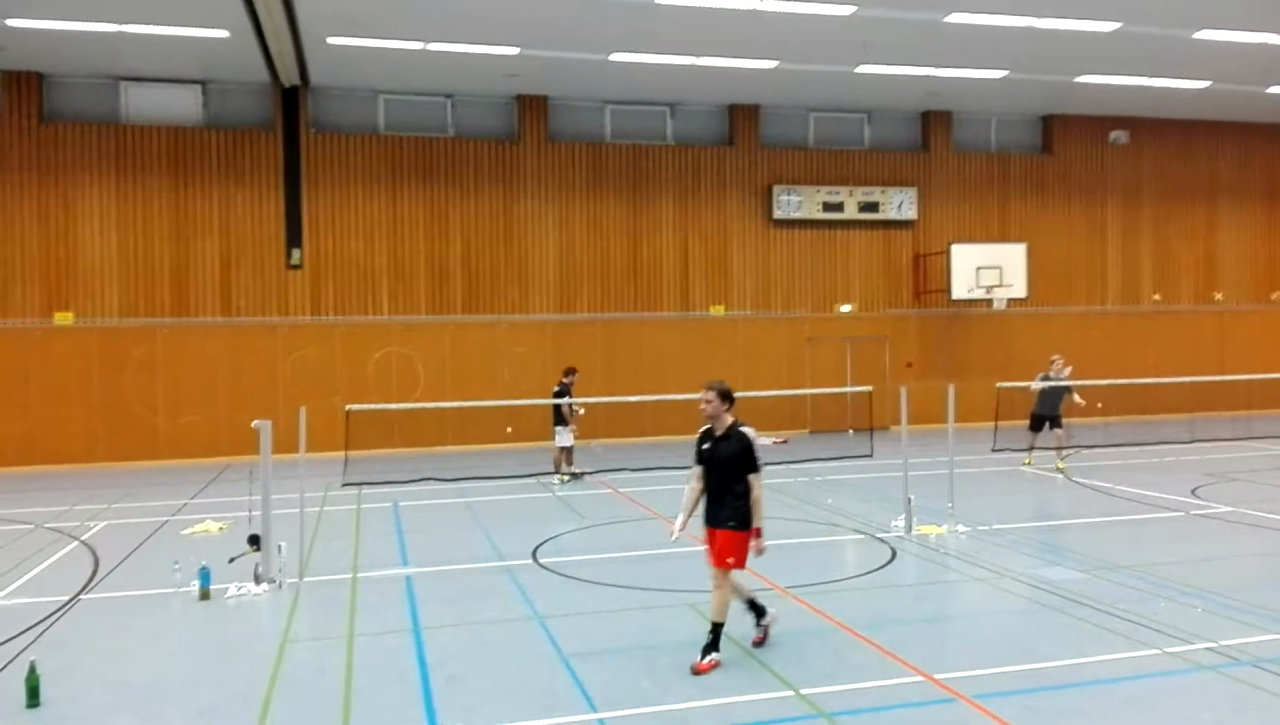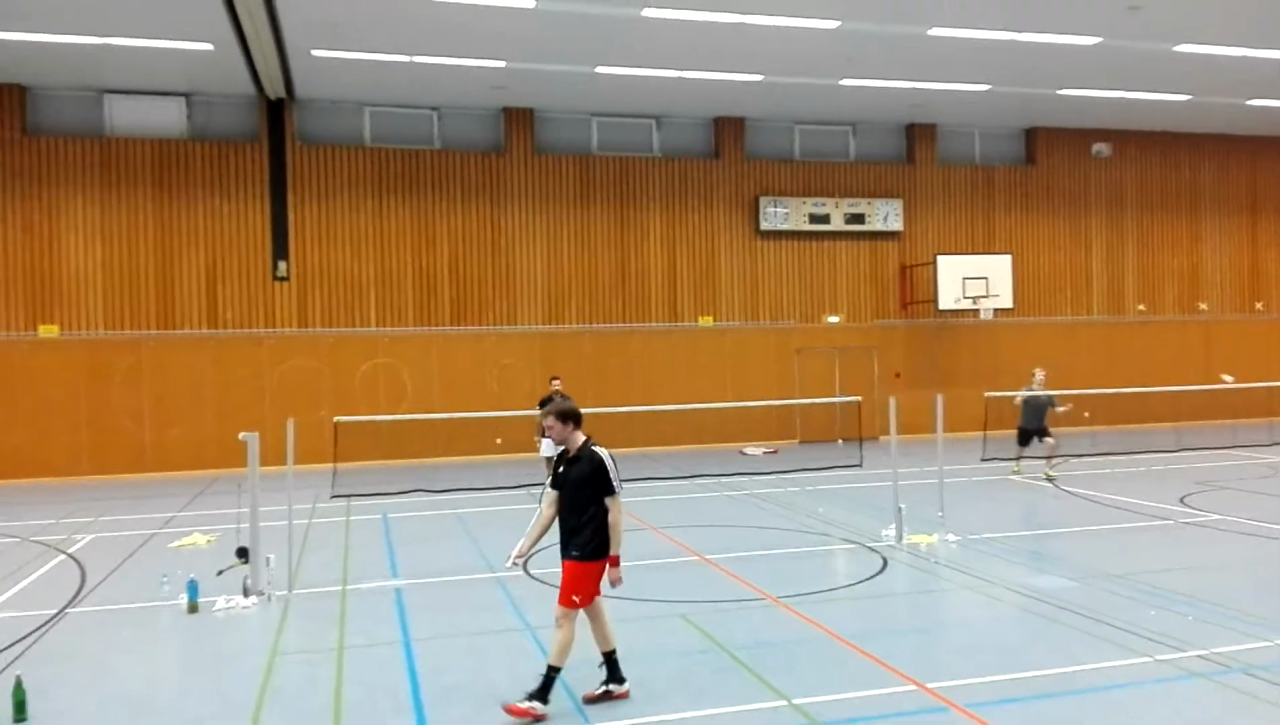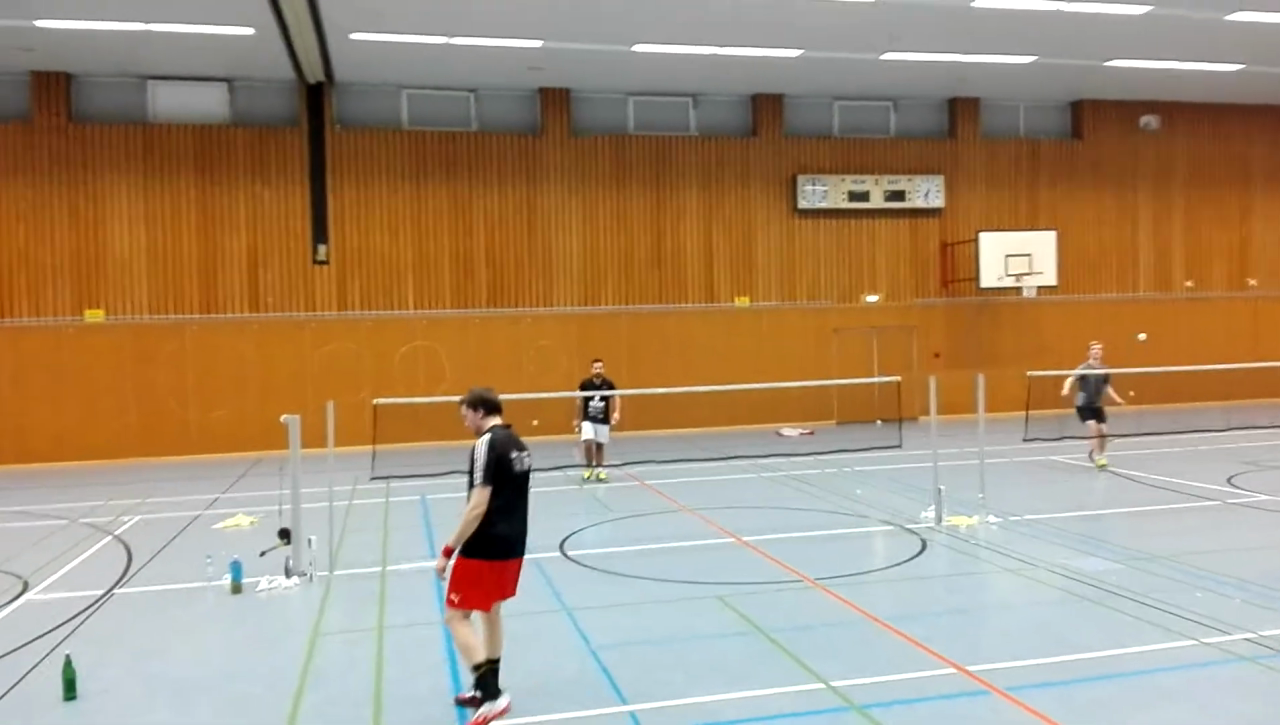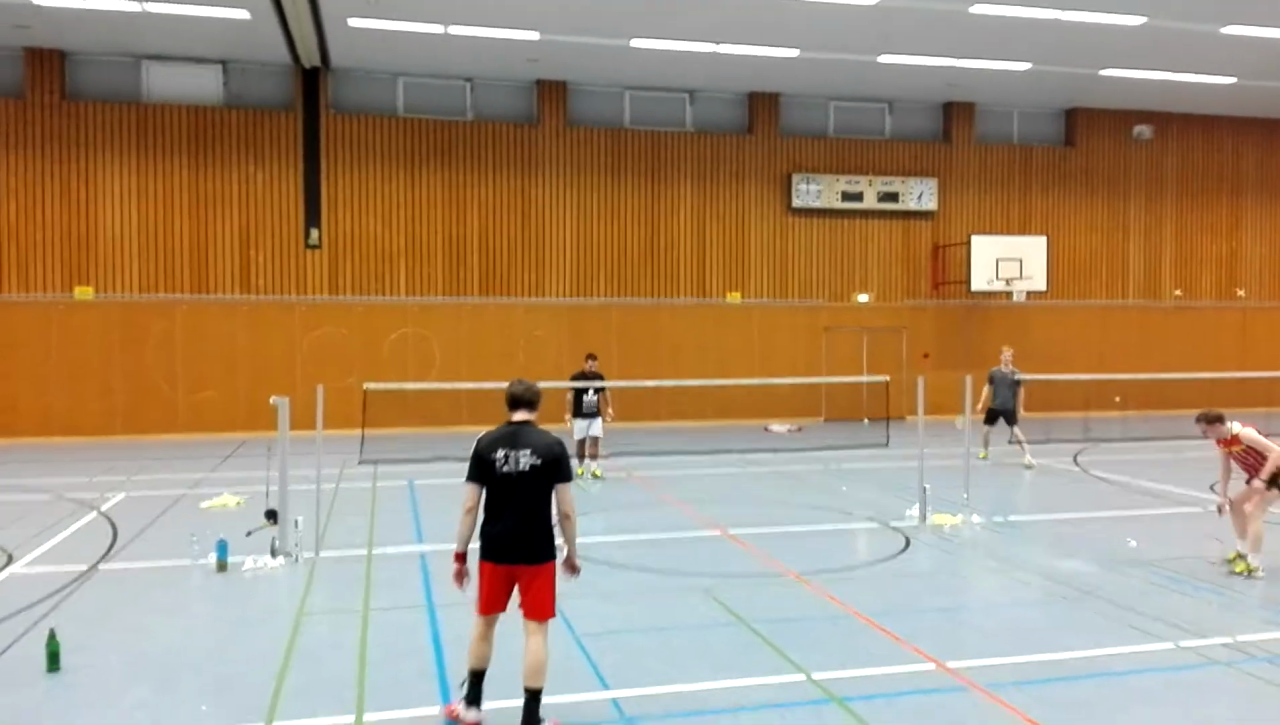
dt=1s
person 1, frame 1
left shoulder: (744, 438)
right shoulder: (703, 436)
left elbow: (756, 489)
right elbow: (696, 481)
left wrist: (757, 532)
right wrist: (683, 516)
left hip: (735, 522)
right hip: (711, 519)
left knee: (720, 580)
right knee: (723, 579)
left ankle: (713, 647)
right ankle: (762, 615)
person 1, frame 2
left shoulder: (598, 457)
right shoulder: (561, 460)
left elbow: (614, 512)
right elbow: (550, 507)
left wrist: (613, 560)
right wrist: (528, 545)
left hip: (587, 553)
right hip: (571, 550)
left knee: (564, 618)
right knee: (593, 611)
left ankle: (539, 699)
right ankle: (615, 681)
person 1, frame 3
left shoulder: (486, 444)
right shoulder: (518, 445)
left elbow: (477, 507)
left wrist: (448, 550)
left hip: (483, 548)
right hip: (514, 546)
left knee: (457, 618)
right knee: (491, 612)
left ankle: (491, 697)
right ankle: (487, 688)
person 1, frame 4
left shoulder: (486, 443)
right shoulder: (553, 445)
left elbow: (470, 506)
right elbow: (566, 510)
left wrist: (460, 555)
right wrist: (572, 553)
left hip: (494, 550)
right hip: (538, 553)
left knee: (485, 623)
right knee: (536, 631)
